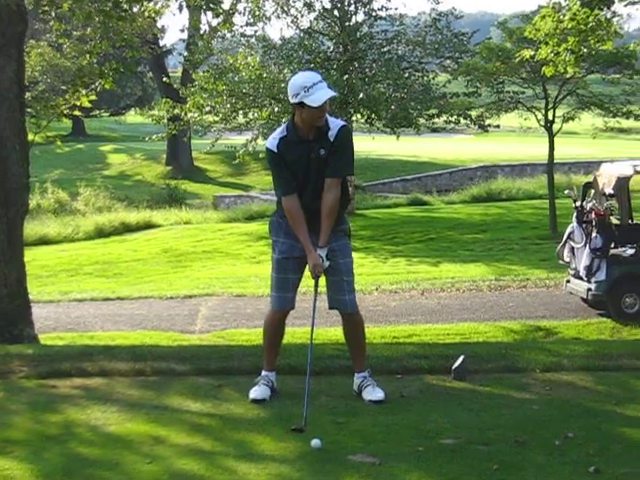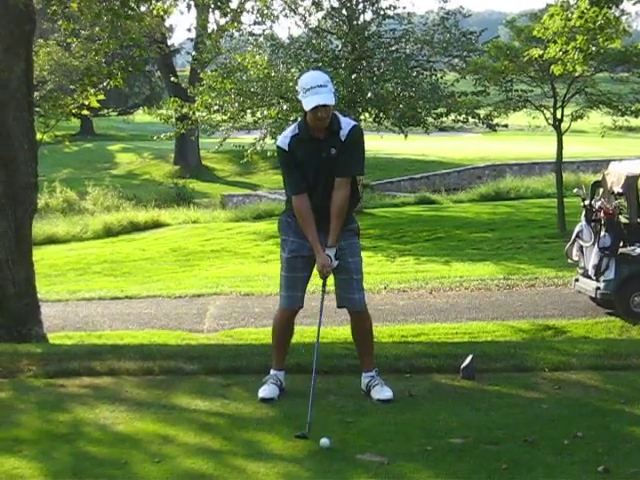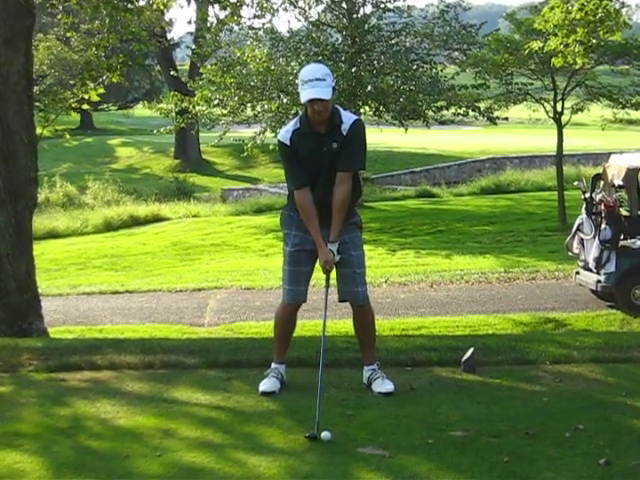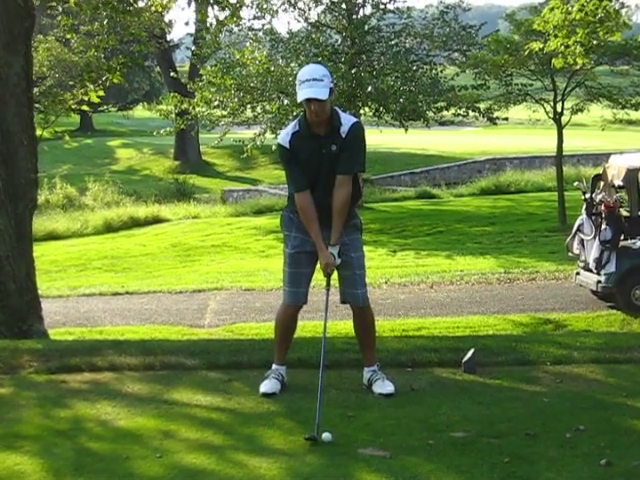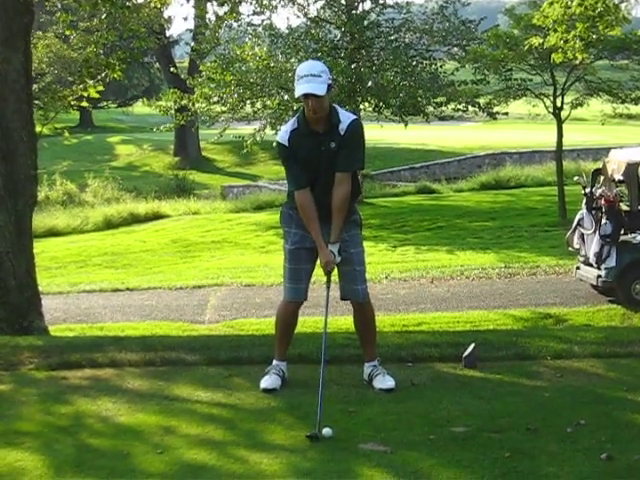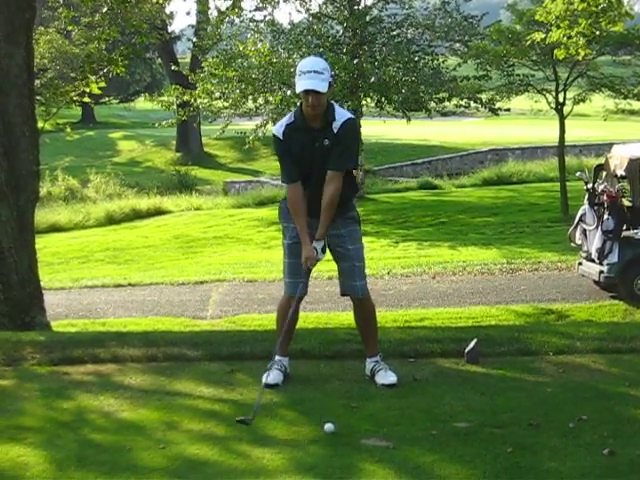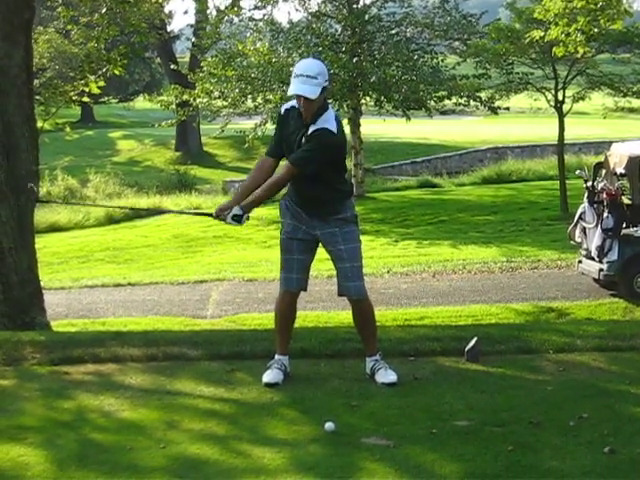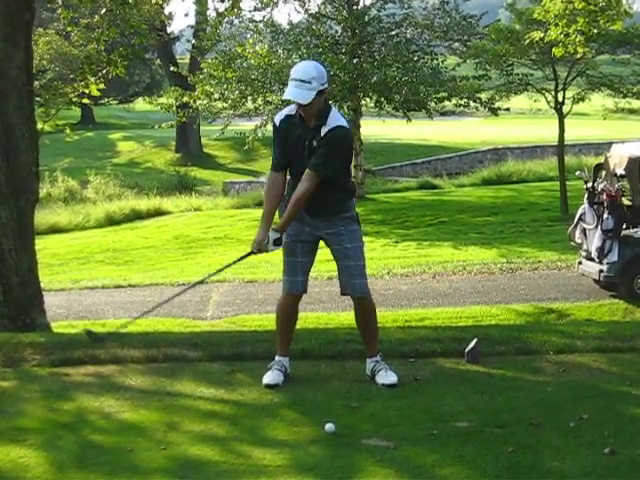
dt=0.5s
person 1, frame 1
left shoulder: (339, 132)
right shoulder: (277, 144)
left elbow: (332, 191)
right elbow: (289, 200)
left wrist: (322, 245)
right wrist: (308, 250)
left hip: (333, 227)
right hip: (289, 229)
left knee: (348, 306)
right knee: (279, 307)
left ankle: (362, 376)
right ankle: (267, 375)
person 1, frame 2
left shoulder: (350, 132)
right shoulder: (288, 142)
left elbow: (341, 190)
right elbow: (299, 199)
left wrist: (332, 245)
right wrist: (317, 250)
left hip: (342, 227)
right hip: (298, 228)
left knee: (356, 304)
right knee: (288, 305)
left ankle: (369, 375)
right ankle: (276, 373)
person 1, frame 3
left shoulder: (352, 126)
right shoulder: (289, 137)
left elbow: (344, 184)
right elbow: (302, 193)
left wrist: (333, 239)
right wrist: (319, 245)
left hip: (344, 220)
right hip: (301, 222)
left knee: (359, 298)
right knee: (291, 300)
left ankle: (371, 368)
right ankle: (277, 367)
person 1, frame 4
left shoulder: (351, 129)
right shoulder: (289, 139)
left elbow: (343, 187)
right elbow: (302, 195)
left wrist: (334, 243)
right wrist: (320, 248)
left hip: (344, 222)
right hip: (300, 224)
left knee: (359, 300)
right knee: (291, 301)
left ankle: (372, 369)
right ankle: (278, 368)
person 1, frame 5
left shoulder: (350, 126)
right shoulder: (288, 137)
left elbow: (342, 185)
right elbow: (301, 193)
left wrist: (334, 240)
right wrist: (320, 246)
left hip: (344, 219)
right hip: (300, 221)
left knee: (359, 296)
right knee: (292, 298)
left ankle: (372, 365)
right ankle: (278, 364)
person 1, frame 6
left shoulder: (345, 125)
right shoulder: (284, 130)
left elbow: (333, 184)
right elbow: (293, 188)
left wrist: (320, 237)
right wrist: (304, 240)
left hip: (341, 215)
right hip: (299, 215)
left knee: (359, 292)
right knee: (291, 292)
left ankle: (374, 360)
right ankle: (280, 360)
person 1, frame 7
left shoulder: (327, 132)
right shoulder: (288, 113)
left elbow: (282, 176)
right elbow: (267, 162)
left wrist: (243, 208)
right wrist: (234, 200)
left hip: (336, 216)
right hip: (298, 212)
left knee: (355, 292)
right knee: (289, 290)
left ankle: (373, 359)
right ankle: (280, 359)
person 1, frame 8
left shoulder: (337, 131)
right shoulder: (284, 121)
left elbow: (308, 186)
right elbow: (276, 176)
left wrist: (279, 229)
right wrist: (264, 225)
left hip: (339, 215)
right hip: (297, 215)
left knee: (359, 292)
right knee: (291, 291)
left ankle: (374, 360)
right ankle: (281, 360)
